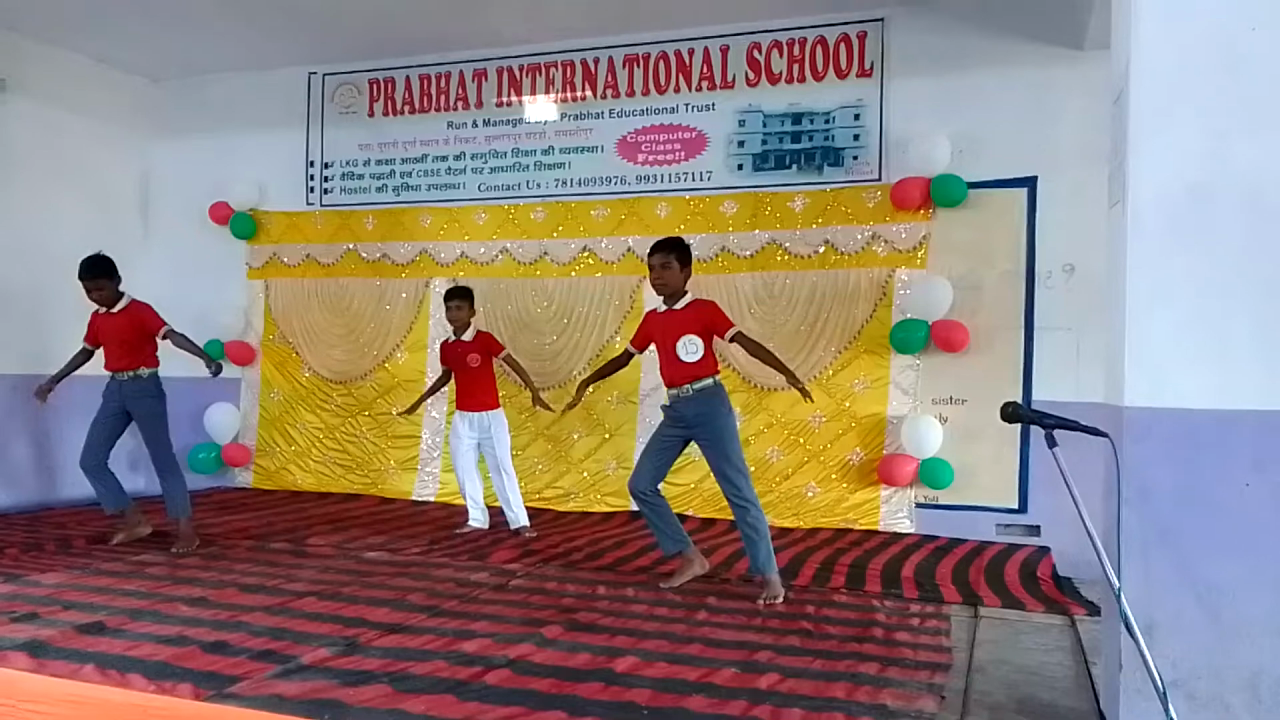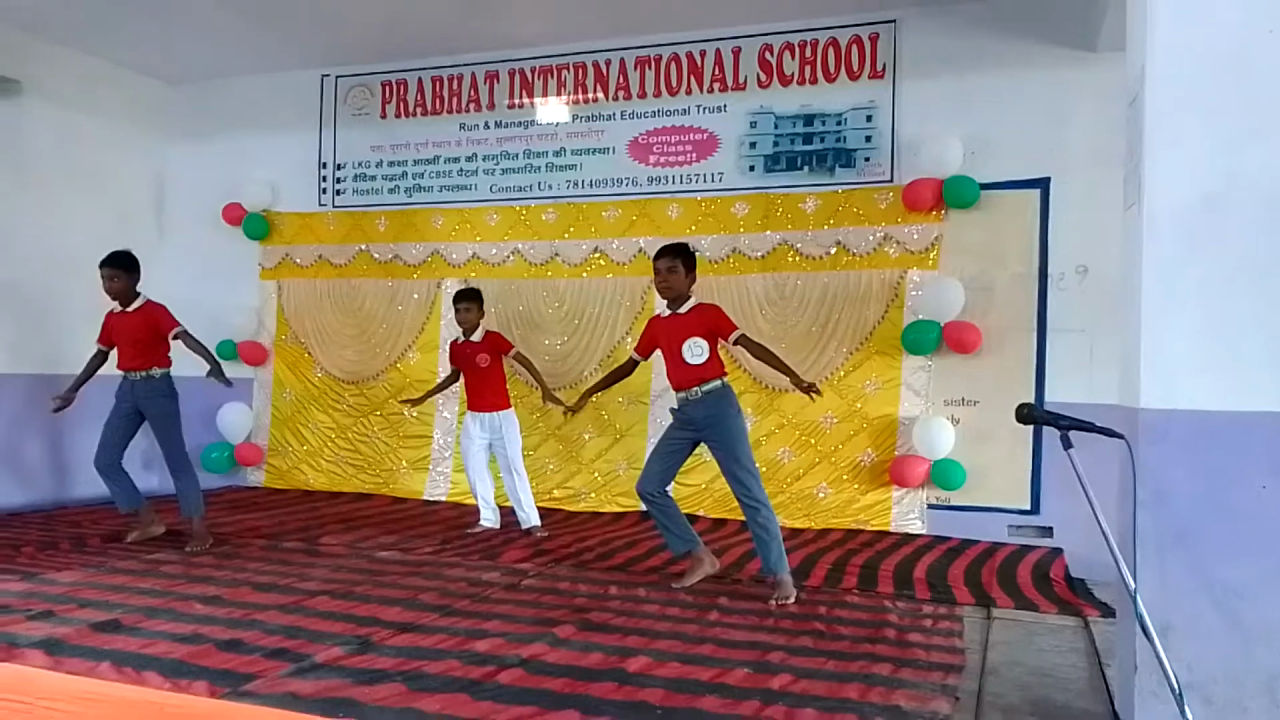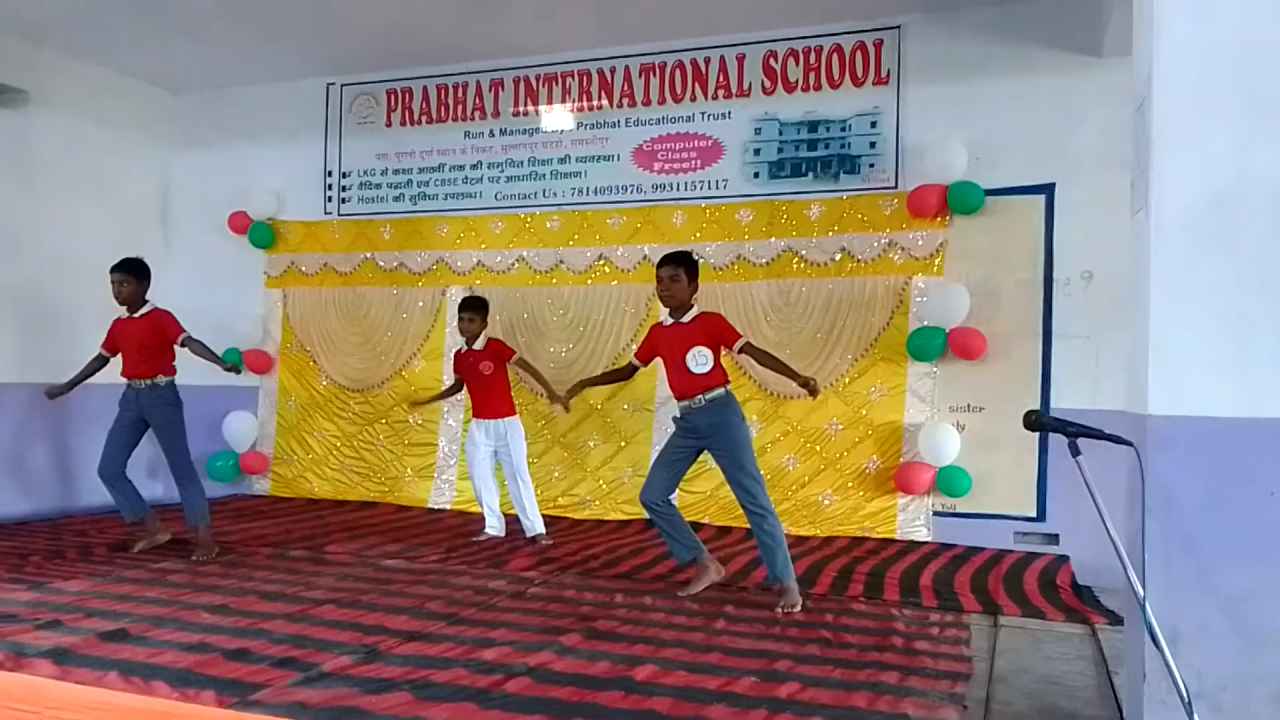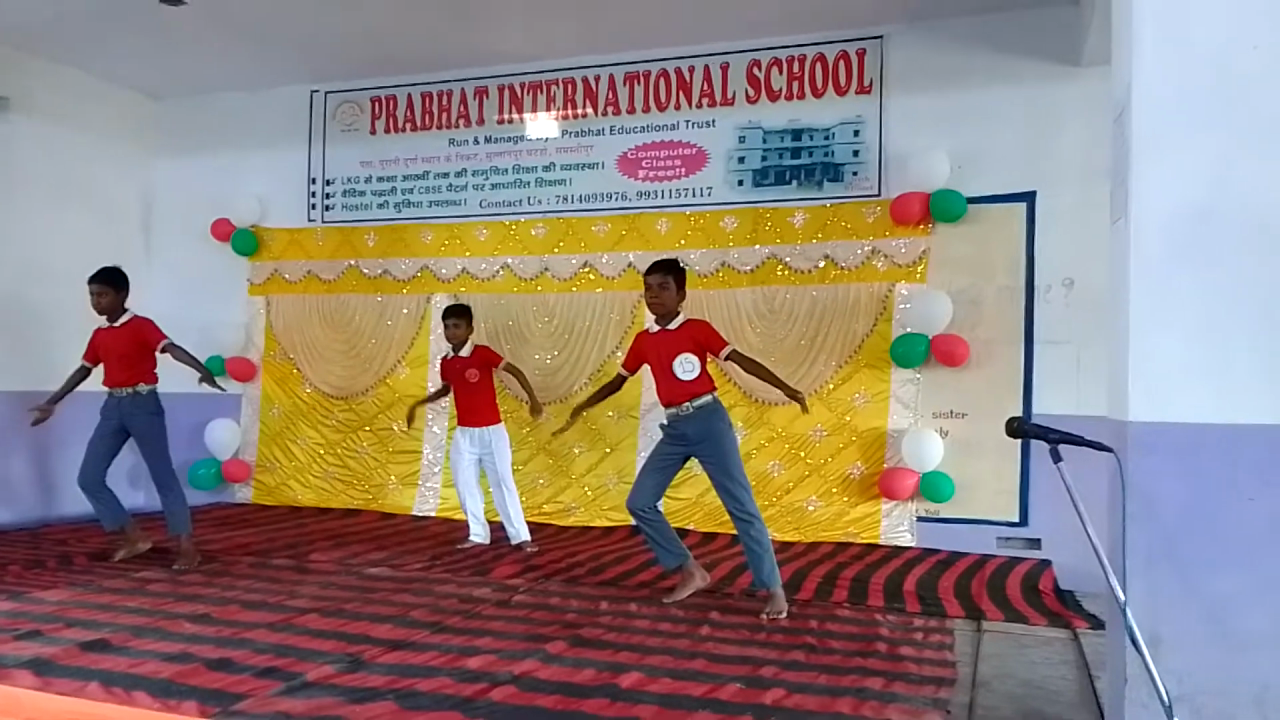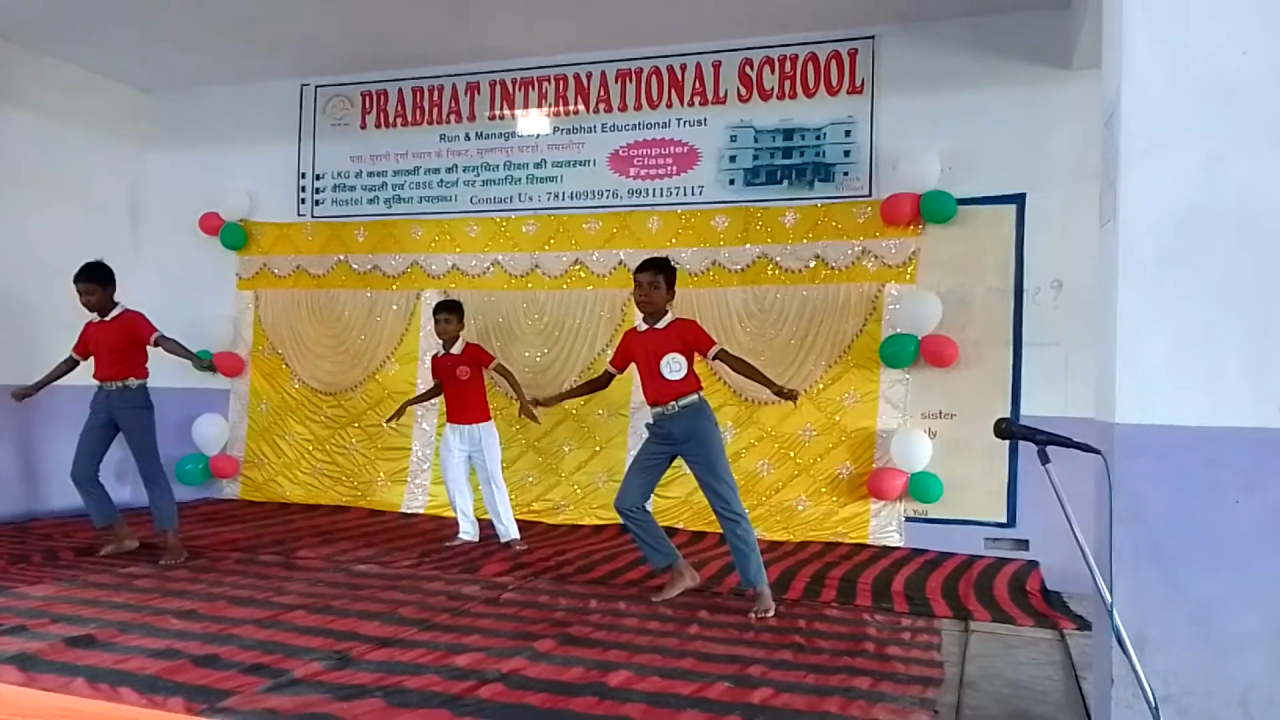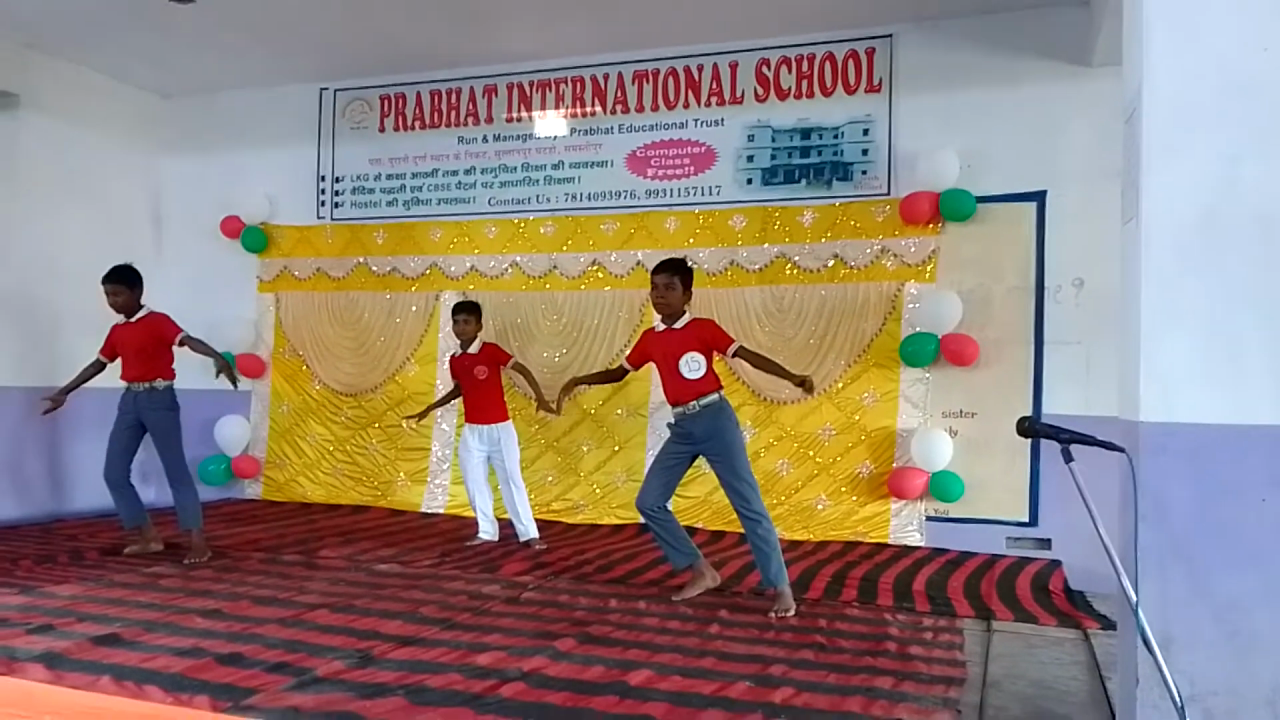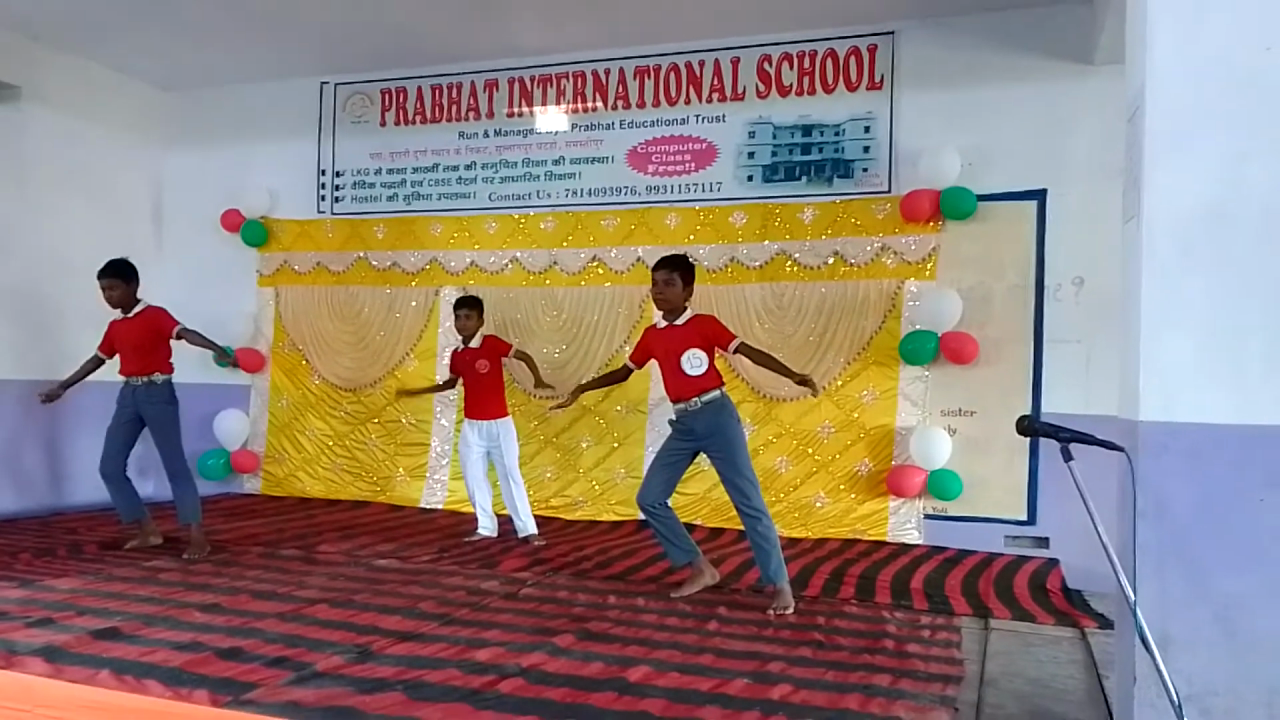
dt=0.5s
person 1, frame 1
left shoulder: (705, 310)
right shoulder: (651, 319)
left elbow: (747, 343)
right elbow: (624, 357)
left wrist: (789, 375)
right wrist: (585, 383)
left hip: (709, 404)
right hip: (675, 410)
left knee: (738, 491)
right knee: (640, 484)
left ankle: (770, 576)
right ankle: (690, 558)
person 1, frame 2
left shoulder: (709, 314)
right shoulder: (655, 325)
left elbow: (750, 345)
right elbow: (628, 366)
left wrist: (794, 377)
right wrist: (589, 393)
left hip: (718, 406)
right hip: (684, 413)
left knee: (749, 492)
right knee: (649, 486)
left ankle: (782, 575)
right ankle: (701, 557)
person 1, frame 3
left shoulder: (712, 322)
right shoulder: (657, 333)
left elbow: (755, 352)
right elbow: (628, 370)
left wrist: (798, 378)
right wrist: (585, 384)
left hip: (721, 414)
right hip: (687, 422)
left knee: (754, 500)
right knee: (652, 495)
left ankle: (788, 583)
right ankle: (705, 565)
person 1, frame 4
left shoulder: (698, 329)
right shoulder: (643, 340)
left elbow: (741, 359)
right elbow: (617, 382)
left wrist: (785, 387)
right wrist: (580, 408)
left hip: (708, 421)
right hip: (674, 429)
left knee: (741, 506)
right knee: (639, 502)
left ankle: (774, 590)
right ankle: (691, 572)
person 1, frame 5
left shoulder: (686, 329)
right shoulder: (631, 338)
left elbow: (729, 359)
right elbow: (603, 380)
left wrist: (773, 386)
right wrist: (559, 398)
left hip: (695, 420)
right hip: (660, 428)
left knee: (727, 506)
right knee: (627, 502)
left ankle: (761, 589)
right ankle: (680, 571)
person 1, frame 6
left shoulder: (704, 328)
right shoulder: (649, 338)
left elbow: (749, 356)
right elbow: (619, 373)
left wrist: (792, 378)
right wrist: (579, 381)
left hip: (716, 420)
right hip: (681, 428)
left knee: (748, 505)
right knee: (648, 502)
left ankle: (781, 589)
right ankle: (701, 572)
person 1, frame 7
left shoulder: (706, 324)
right shoulder: (651, 335)
left elbow: (750, 352)
right elbow: (623, 372)
left wrist: (794, 376)
right wrist: (581, 389)
left hip: (717, 416)
right hip: (683, 424)
left knee: (748, 502)
right knee: (649, 498)
left ankle: (780, 586)
right ankle: (700, 569)
person 2, frame 1
left shoulder: (140, 311)
right shoulder: (96, 318)
left elbow: (172, 335)
right elbow: (86, 352)
left wrist: (206, 357)
right wrist: (53, 381)
left hip: (144, 388)
right hip: (114, 390)
left knee: (163, 459)
right knee: (91, 460)
left ankle: (186, 528)
right ankle: (134, 520)
person 2, frame 2
left shoulder: (154, 311)
right shoulder: (111, 318)
left elbow: (184, 336)
right elbow: (100, 354)
left wrist: (212, 362)
right wrist: (73, 389)
left hip: (156, 388)
right hip: (127, 390)
left knee: (176, 459)
right knee: (105, 460)
left ankle: (199, 527)
right ankle: (148, 520)
person 2, frame 3
left shoulder: (161, 318)
right shoulder: (118, 325)
left elbow: (189, 342)
right elbow: (101, 358)
left wrist: (221, 363)
right wrist: (67, 386)
left hip: (161, 396)
right hip: (131, 398)
left knee: (181, 467)
right knee: (109, 469)
left ankle: (205, 536)
right ankle: (153, 528)
person 2, frame 4
left shoulder: (141, 326)
right shoulder: (98, 334)
left elbow: (171, 348)
right elbow: (83, 370)
left wrist: (202, 370)
right wrist: (52, 402)
left hip: (142, 404)
right hip: (113, 406)
left knee: (163, 475)
right knee: (89, 478)
left ankle: (187, 546)
right ankle: (134, 537)
person 2, frame 5
left shoulder: (132, 320)
right shoulder: (90, 328)
left elbow: (163, 341)
right elbow: (71, 361)
left wrist: (195, 359)
right wrist: (35, 387)
left hip: (132, 398)
right hip: (102, 400)
left knee: (151, 470)
right knee: (82, 472)
left ankle: (174, 542)
right ankle: (122, 534)
person 2, frame 6
left shoulder: (157, 322)
right shoulder: (116, 331)
left elbow: (188, 340)
right elbow: (98, 364)
left wrist: (219, 359)
right wrist: (64, 391)
left hip: (158, 399)
right hip: (129, 401)
left knee: (176, 471)
right knee: (114, 473)
left ankle: (198, 542)
right ankle: (148, 537)
person 2, frame 7
left shoulder: (155, 315)
right shoulder: (114, 327)
left elbow: (185, 333)
right elbow: (97, 360)
left wrist: (218, 350)
right wrist: (62, 387)
left hip: (157, 393)
right hip: (128, 395)
left knee: (175, 465)
right knee: (110, 467)
left ankle: (198, 537)
right ankle: (148, 531)
person 3, frame 1
left shoulder: (484, 339)
right shoulder: (446, 346)
left elbow: (512, 363)
left wrist: (535, 393)
right wrist: (419, 402)
left hip: (491, 416)
right hip: (463, 419)
left knee: (502, 469)
right knee: (464, 470)
left ankle: (520, 521)
right ankle: (477, 519)
person 3, frame 2
left shoulder: (493, 339)
right shoulder: (455, 347)
left elbow: (523, 361)
right elbow: (454, 376)
left wrist: (545, 388)
right wrist: (425, 397)
left hip: (502, 416)
right hip: (474, 419)
left knee: (513, 468)
right knee: (475, 470)
left ankle: (531, 521)
right ankle: (488, 518)
person 3, frame 3
left shoulder: (495, 346)
right shoulder: (459, 356)
left elbow: (525, 366)
left wrist: (550, 392)
right wrist: (431, 399)
left hip: (507, 423)
right hip: (479, 426)
left knee: (518, 476)
right knee: (480, 478)
left ankle: (536, 529)
right ankle: (493, 527)
person 3, frame 4
left shoulder: (483, 353)
right shoulder: (446, 362)
left elbow: (516, 371)
left wrist: (532, 398)
right wrist: (417, 404)
left hip: (492, 431)
right hip: (464, 434)
left knee: (503, 483)
right knee: (465, 485)
left ankle: (521, 536)
right ankle: (478, 534)
person 3, frame 5
left shoulder: (474, 351)
right shoulder: (437, 360)
left elbow: (505, 372)
left wrist: (523, 402)
right wrist: (407, 403)
left hip: (481, 429)
right hip: (453, 431)
left knee: (492, 481)
right knee: (454, 482)
left ankle: (510, 534)
right ankle: (467, 532)
person 3, frame 6
left shoulder: (491, 351)
right shoulder: (455, 360)
left elbow: (522, 369)
left wrist: (540, 398)
right wrist: (430, 407)
left hip: (500, 428)
right hip: (472, 431)
left knee: (511, 480)
right knee: (474, 483)
left ankle: (529, 533)
right ankle: (487, 531)
person 3, frame 7
left shoulder: (492, 343)
right shoulder: (456, 355)
left elbow: (524, 356)
right elbow: (450, 383)
left wrist: (538, 379)
right wrist: (418, 392)
left hip: (499, 424)
right hip: (472, 426)
left knee: (510, 476)
right knee: (474, 478)
left ankle: (528, 530)
right ankle: (486, 527)
